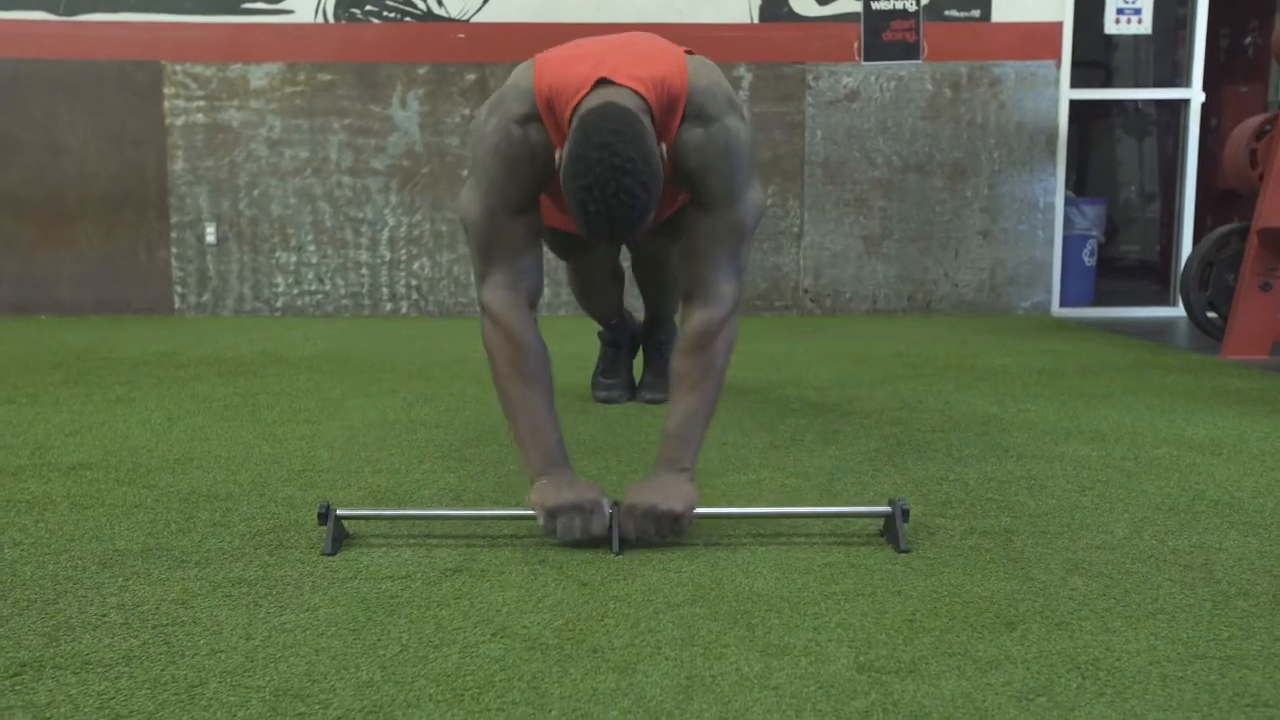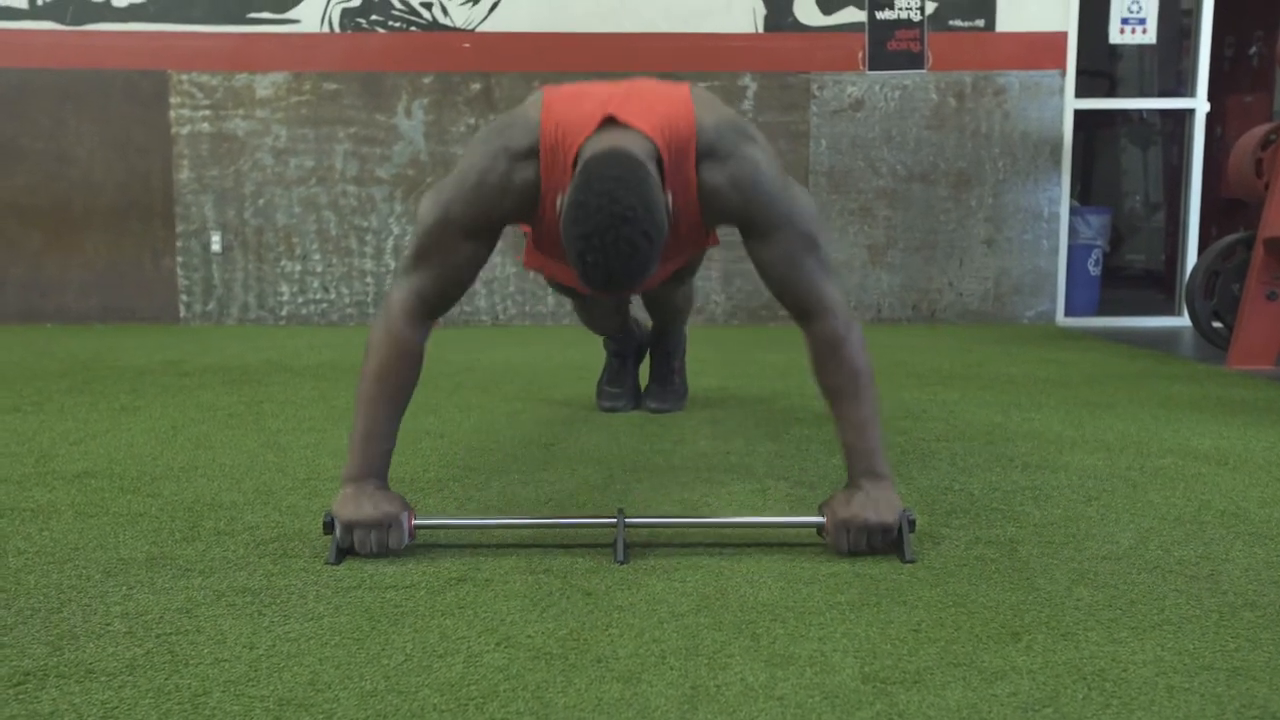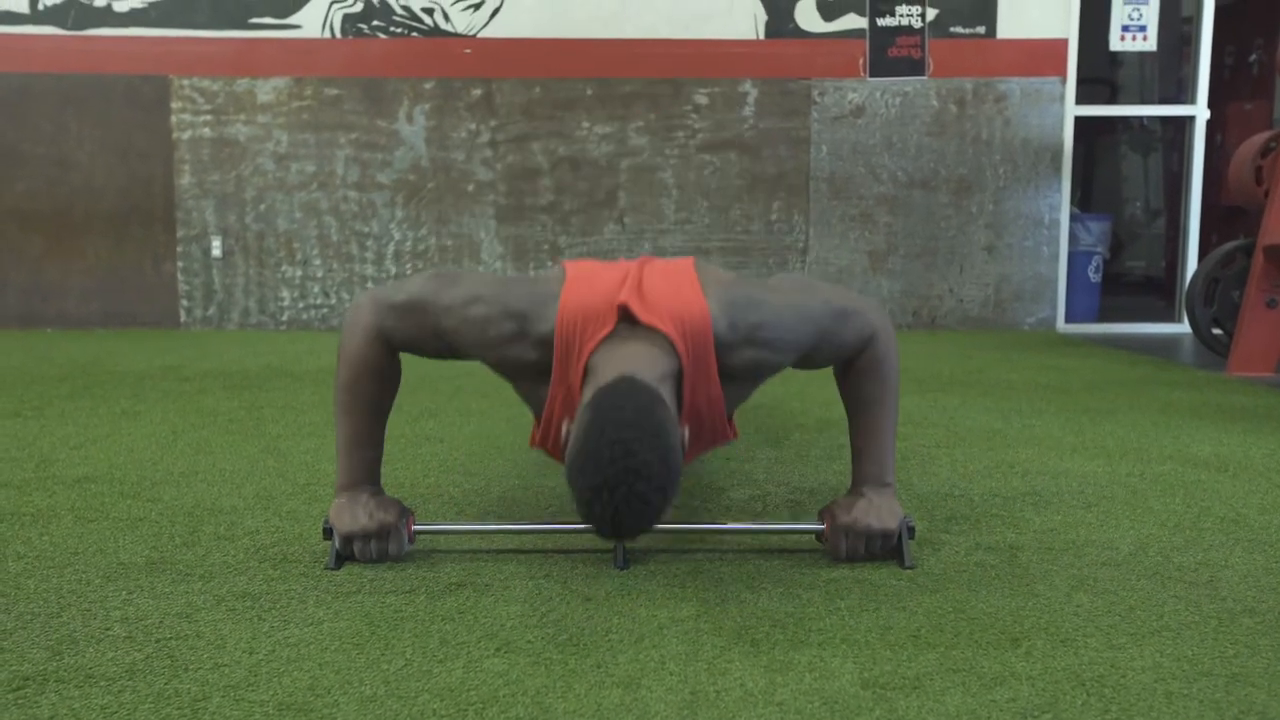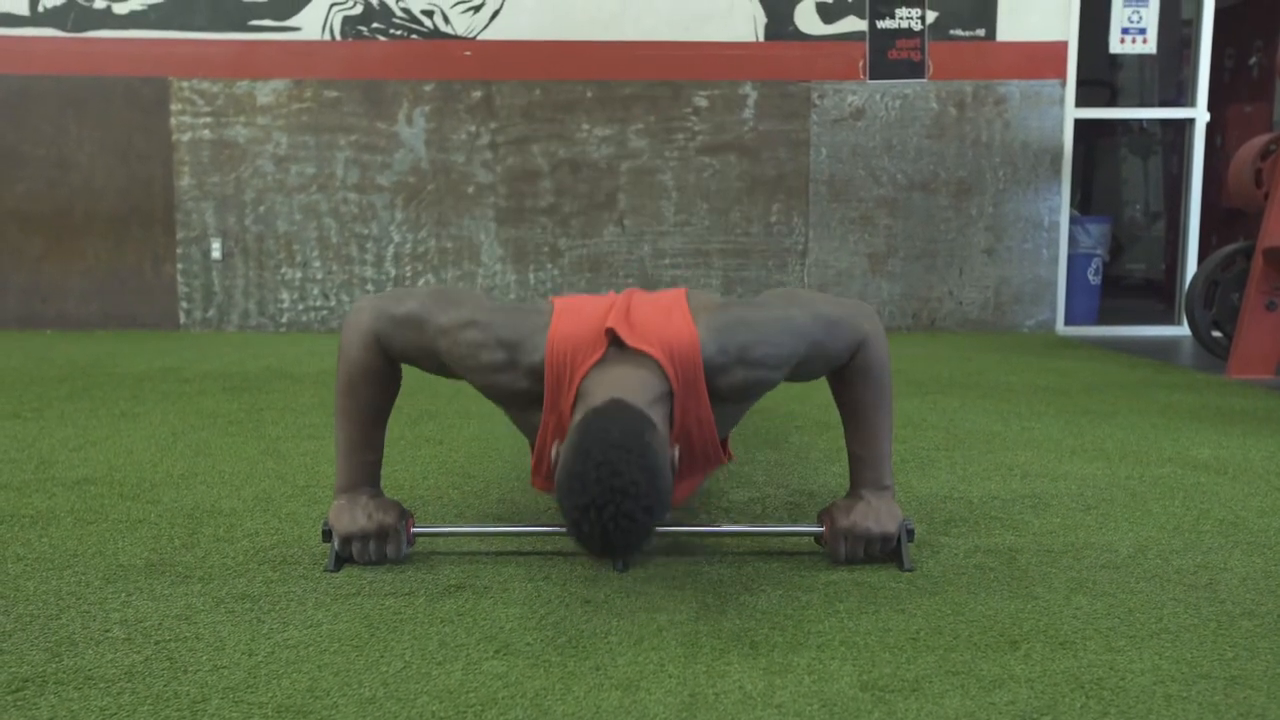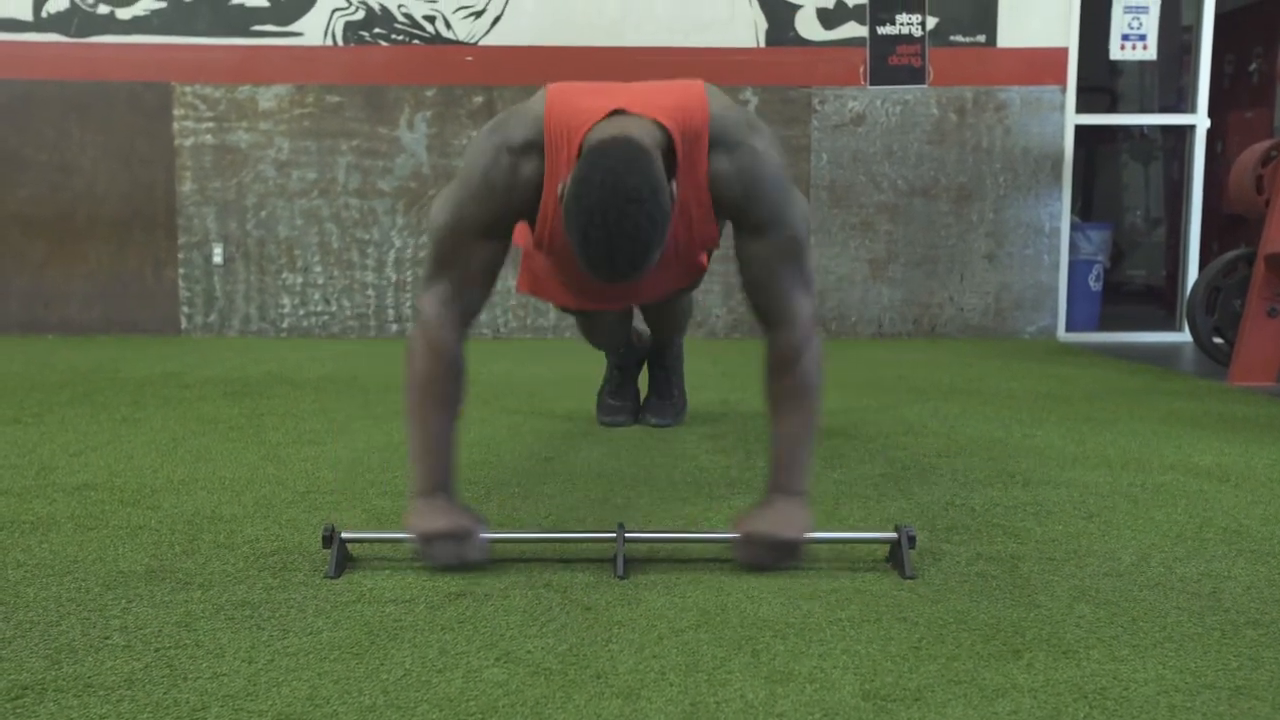
dt=0.4s
person 1, frame 1
left shoulder: (710, 125)
right shoulder: (513, 127)
left elbow: (712, 300)
right elbow: (504, 300)
left wrist: (677, 470)
right wrist: (548, 473)
left ankle: (659, 332)
right ankle: (616, 333)
person 1, frame 2
left shoulder: (729, 166)
right shoulder: (506, 165)
left elbow: (822, 310)
right elbow: (411, 306)
left wrist: (871, 474)
right wrist: (363, 476)
left ankle: (668, 346)
right ankle: (622, 343)
person 1, frame 3
left shoulder: (735, 335)
right shoulder: (525, 327)
left elbow: (871, 331)
right elbow: (367, 319)
left wrist: (875, 487)
right wrist: (355, 489)
right hip: (572, 337)
person 1, frame 4
left shoulder: (723, 356)
right shoulder: (522, 362)
left elbow: (863, 332)
right elbow: (365, 323)
left wrist: (874, 490)
right wrist: (354, 491)
person 1, frame 5
left shoulder: (737, 156)
right shoulder: (513, 157)
left elbow: (789, 322)
right elbow: (442, 317)
left wrist: (788, 491)
right wrist: (433, 492)
left ankle: (665, 358)
right ankle: (622, 356)
